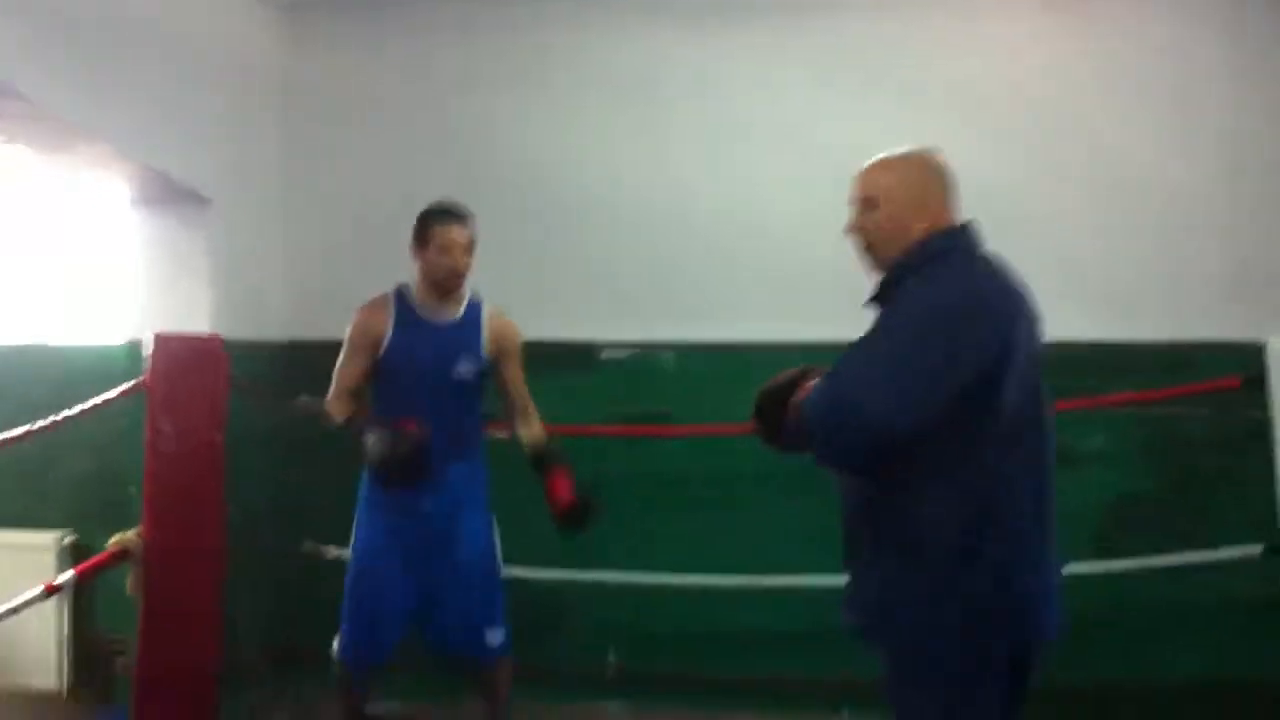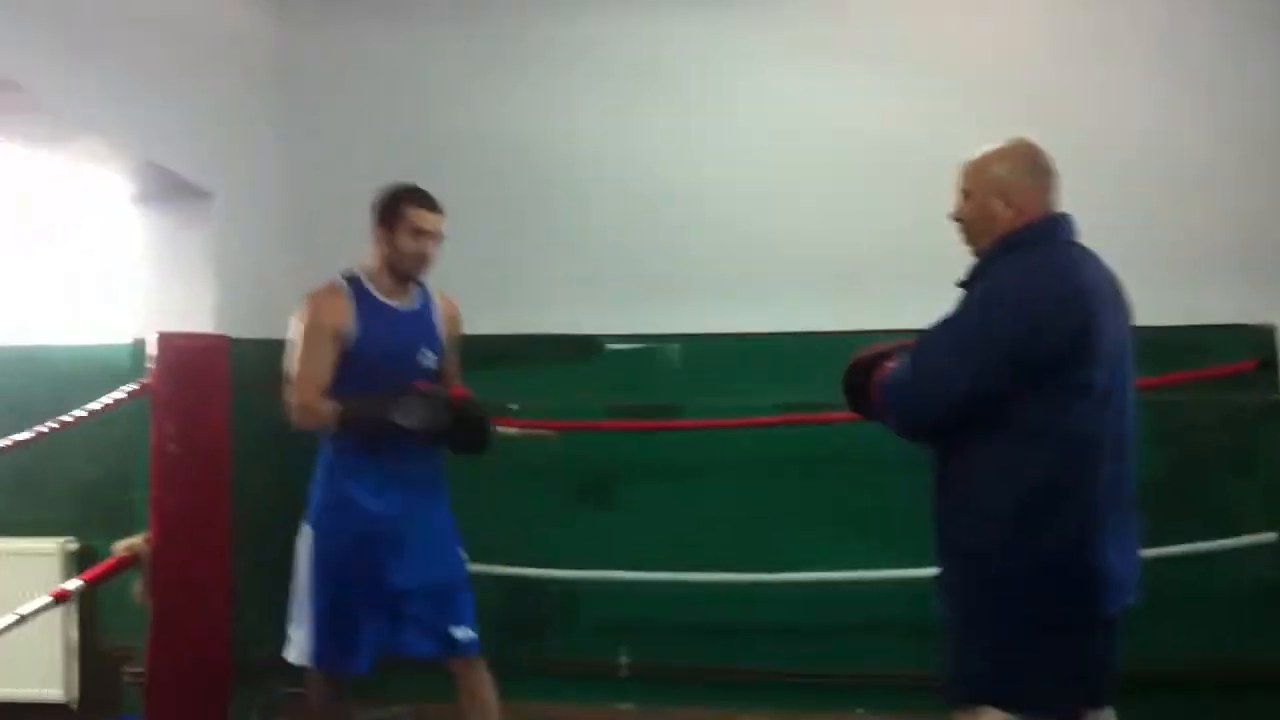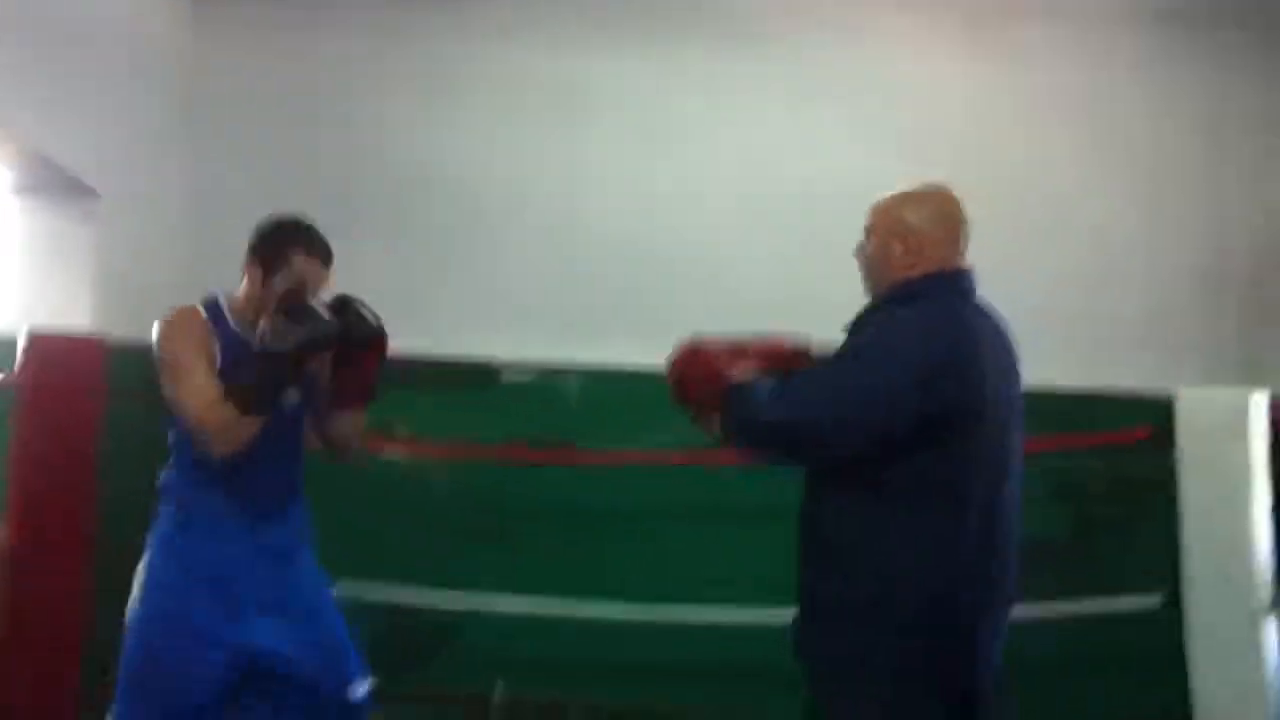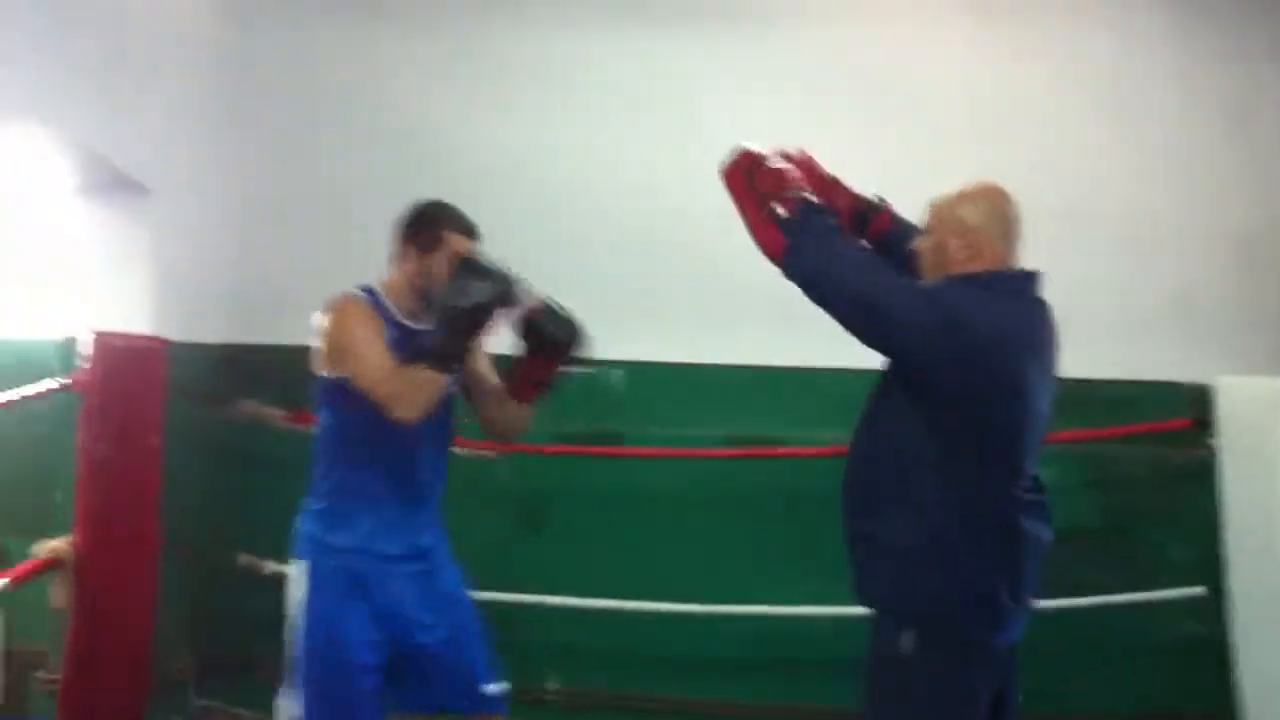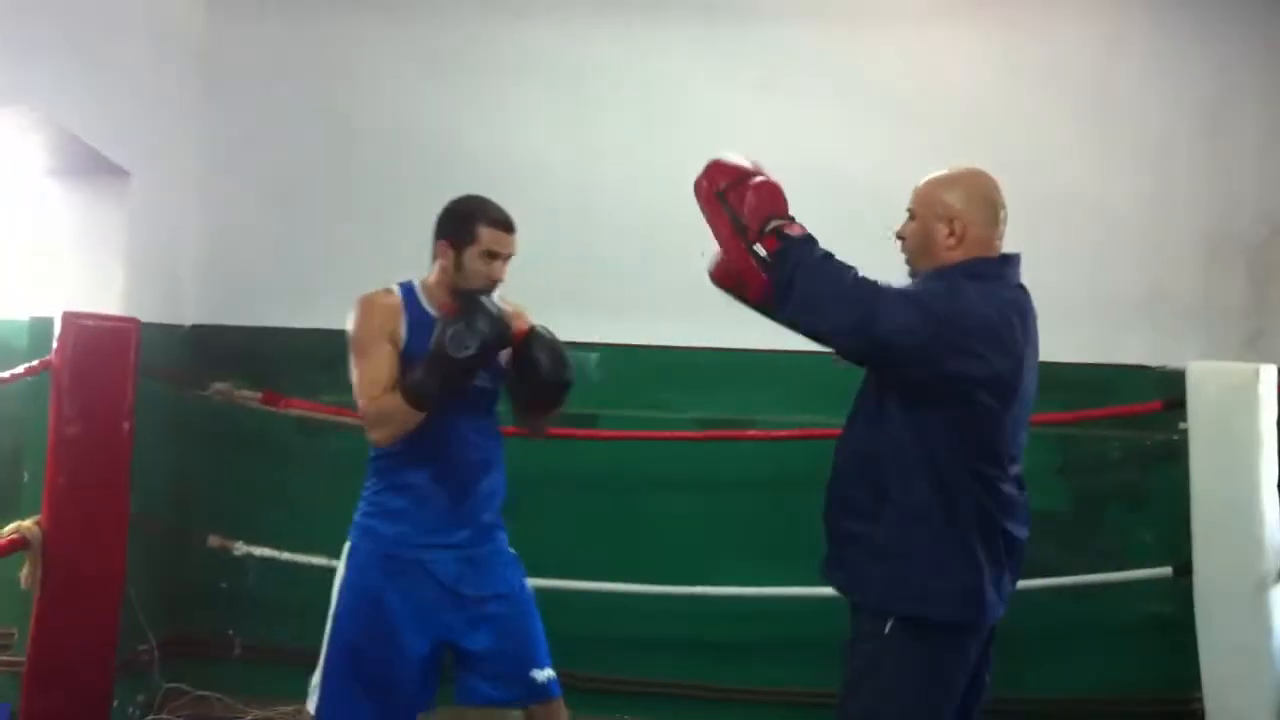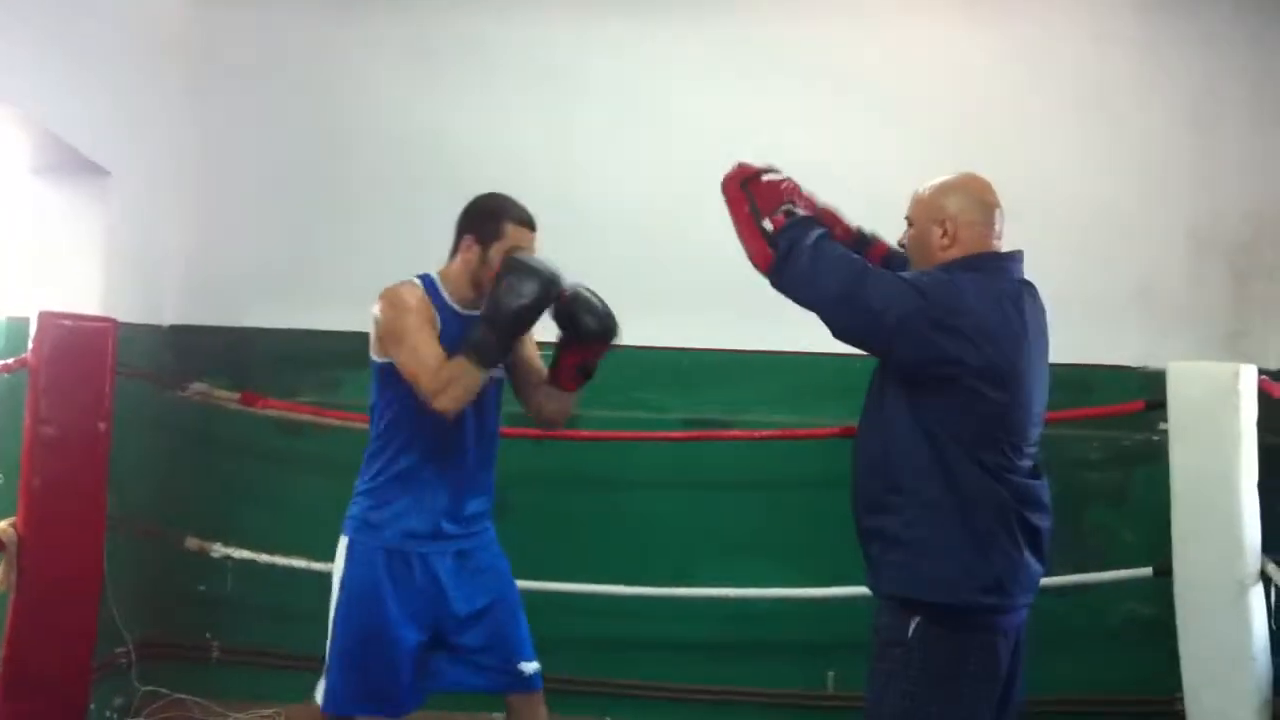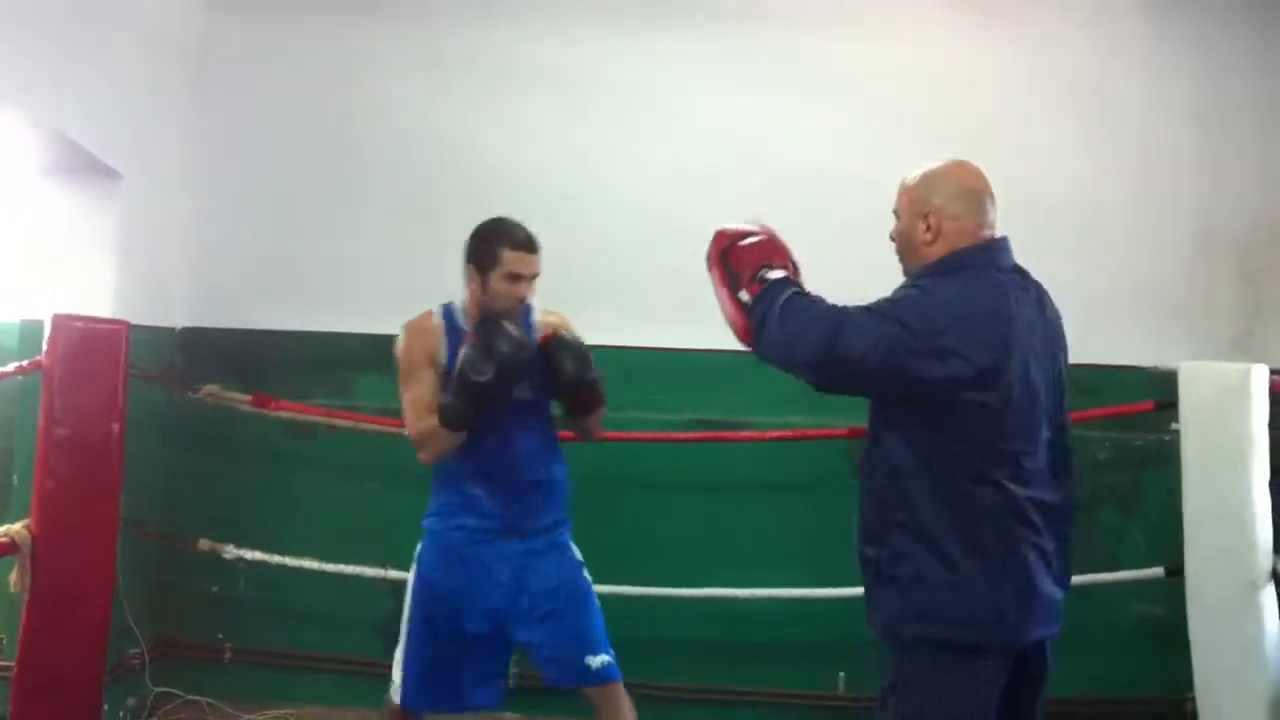
dt=0.7s
person 1, frame 1
left shoulder: (945, 296)
right shoulder: (975, 289)
left elbow: (856, 420)
left wrist: (809, 404)
right wrist: (826, 401)
left hip: (953, 582)
right hip: (977, 573)
person 1, frame 2
left shoulder: (1020, 284)
right shoulder: (1084, 275)
left elbow: (922, 397)
left wrist: (886, 382)
right wrist: (915, 369)
left hip: (1017, 550)
right hip: (1079, 544)
person 1, frame 3
left shoulder: (917, 336)
right shoulder: (979, 330)
left elbow: (798, 427)
left wrist: (739, 392)
right wrist: (776, 385)
left hip: (889, 613)
right hip: (955, 595)
person 1, frame 4
left shoulder: (965, 323)
right shoulder: (1012, 312)
left elbow: (854, 285)
right elbow: (904, 270)
left wrist: (795, 205)
right wrist: (852, 209)
left hip: (939, 584)
right hip: (981, 574)
person 1, frame 5
left shoulder: (962, 314)
right shoulder: (989, 303)
left elbow: (858, 316)
right elbow: (885, 323)
left wrist: (772, 229)
left hip: (920, 578)
right hip: (961, 569)
person 1, frame 6
left shoulder: (956, 306)
right shoulder: (1007, 298)
left elbow: (845, 291)
right elbow: (890, 285)
left wrist: (784, 220)
right wrist: (843, 234)
left hip: (944, 575)
right hip: (991, 569)
person 1, frame 7
left shoulder: (942, 311)
right shoulder: (1030, 302)
left elbow: (828, 344)
left wrist: (766, 280)
left hip: (954, 595)
right hip: (1024, 585)
person 2, frame 1
left shoulder: (494, 328)
right shoulder: (378, 319)
left elbow: (522, 411)
right elbow: (340, 398)
left wrist: (554, 472)
right wrist: (372, 433)
left hip: (460, 497)
right hip: (391, 498)
left knee: (485, 641)
right knee: (361, 642)
person 2, frame 2
left shoulder: (442, 313)
right shoulder: (331, 307)
right elbow: (303, 407)
left wrist: (460, 418)
right wrist: (383, 415)
left hip: (421, 500)
right hip: (345, 506)
left knee: (464, 651)
right knee: (328, 655)
person 2, frame 3
left shoulder: (311, 334)
right shoulder: (188, 330)
left elbow: (343, 442)
right elbow: (217, 437)
left wrist: (355, 371)
right wrist: (274, 365)
left hip: (280, 557)
right hip: (191, 557)
person 2, frame 4
left shoulder: (454, 323)
right shoulder: (349, 316)
left elbow: (506, 426)
right elbow: (404, 404)
left wrist: (540, 361)
right wrist: (456, 329)
left hip: (419, 555)
right hip: (342, 554)
person 2, frame 5
left shoulder: (499, 321)
right shoulder: (382, 312)
left elbow: (531, 421)
right elbow: (378, 425)
left wrist: (540, 388)
right wrist: (442, 368)
left hip: (478, 542)
right hip: (391, 542)
person 2, frame 6
left shoulder: (506, 310)
right shoulder: (403, 304)
left elbow: (550, 412)
right elbow: (443, 395)
left wrist: (579, 353)
right wrist: (498, 329)
left hip: (466, 535)
right hip: (387, 536)
person 2, frame 7
left shoulder: (549, 331)
right shoulder: (424, 335)
left elbow: (589, 428)
right elbow: (427, 446)
left wrist: (582, 390)
right wrist: (471, 392)
left hip: (542, 538)
right hip: (457, 540)
left knee: (603, 677)
